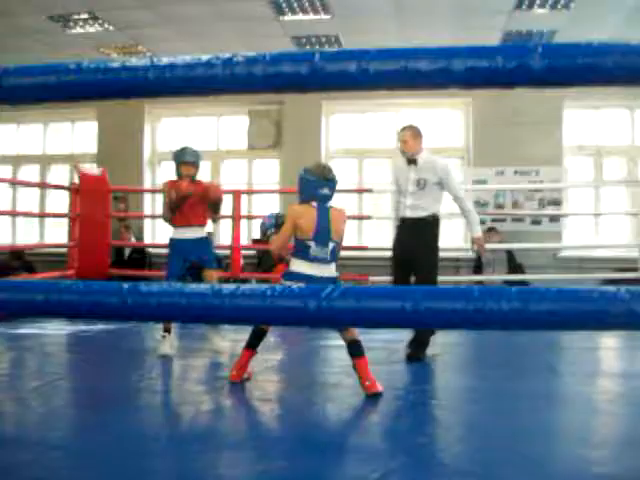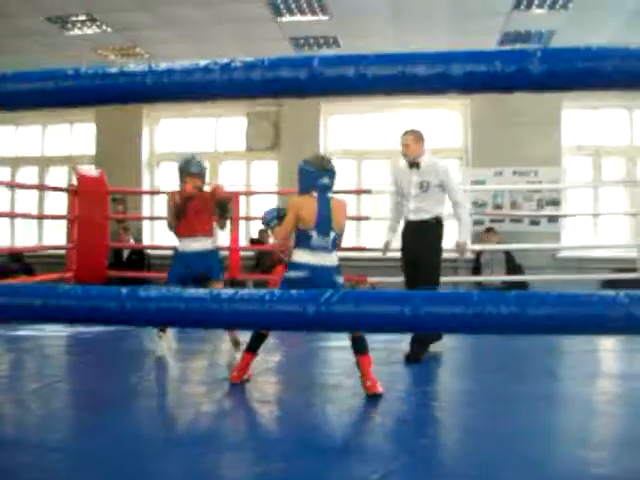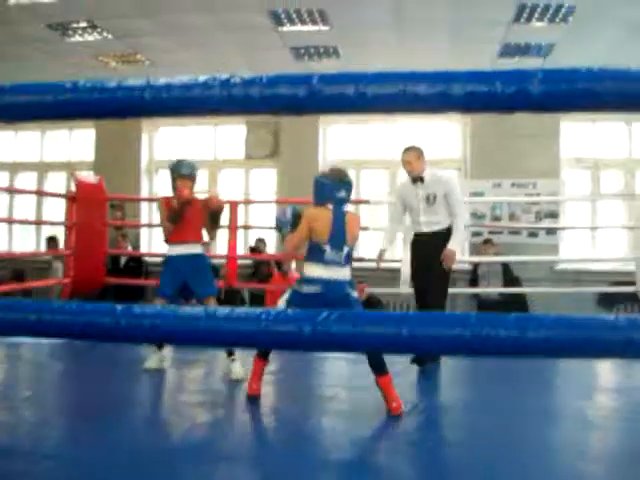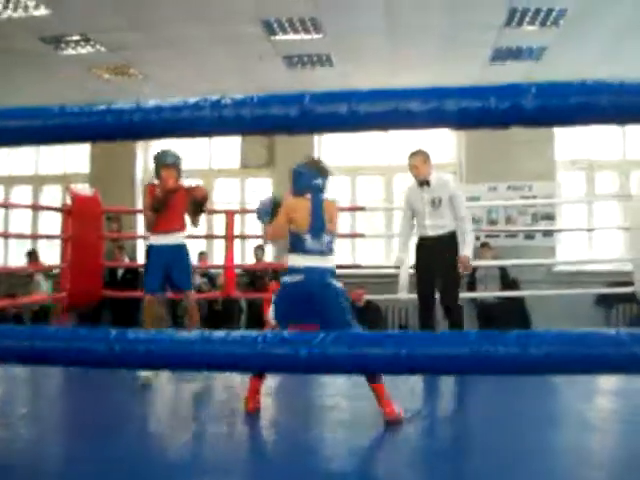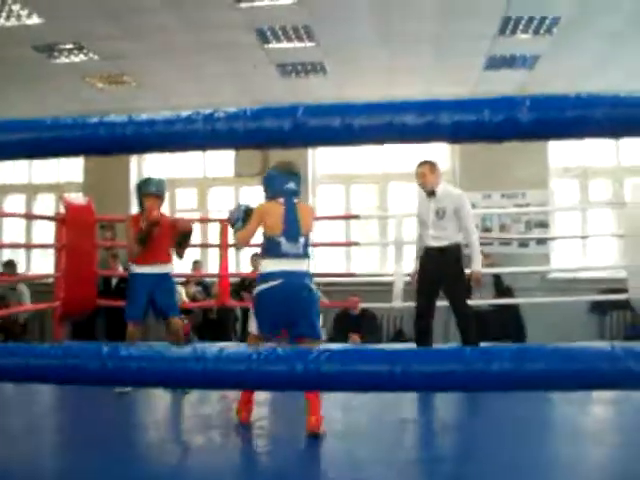
dt=0.2s
person 1, frame 1
left shoulder: (296, 212)
right shoulder: (340, 215)
left elbow: (276, 248)
left wrist: (272, 231)
left hip: (298, 281)
right hip: (327, 283)
right knee: (347, 327)
left ankle: (238, 370)
right ankle: (368, 381)
person 1, frame 2
left shoulder: (298, 202)
right shoulder: (340, 206)
left elbow: (280, 239)
left wrist: (273, 224)
left hip: (299, 273)
right hip: (329, 275)
left ankle: (240, 370)
right ankle: (369, 380)
person 1, frame 3
left shoulder: (312, 214)
right shoulder: (354, 220)
left elbow: (290, 248)
left wrist: (286, 229)
left hip: (311, 287)
right hip: (342, 290)
left ankle: (255, 383)
right ankle: (392, 400)
person 1, frame 4
left shoulder: (291, 204)
right shoulder: (333, 207)
left elbow: (271, 237)
left wrist: (267, 218)
left hip: (296, 279)
right hip: (326, 281)
left ankle: (252, 398)
right ankle: (386, 405)
person 1, frame 5
left shoulder: (264, 209)
right shoulder: (308, 211)
left elbow: (240, 241)
left wrist: (237, 223)
left hip: (271, 284)
right hip: (301, 284)
right knee: (309, 348)
left ankle: (244, 411)
right ankle: (313, 418)
person 2, frame 1
left shoulder: (438, 166)
right shoulder: (398, 167)
left elbow: (460, 197)
left wrist: (475, 230)
left hip: (425, 227)
right hip: (404, 228)
left knee: (425, 286)
right knee: (400, 283)
left ankle: (420, 343)
right ankle: (423, 330)
person 2, frame 2
left shoulder: (439, 168)
right shoulder: (399, 172)
left elbow: (459, 202)
left wrist: (463, 235)
right wrist: (390, 235)
left hip: (429, 229)
right hip: (410, 230)
left knee: (427, 286)
right knee: (413, 286)
left ankle: (420, 344)
right ankle: (431, 331)
person 2, frame 3
left shoulder: (443, 181)
right shoulder: (403, 188)
left elbow: (459, 214)
right elbow: (396, 219)
left wrist: (453, 246)
right wrist: (385, 247)
left hip: (440, 240)
right hip: (420, 242)
left knee: (436, 297)
right knee: (422, 296)
person 2, frame 4
left shoulder: (448, 184)
right shoulder: (411, 192)
left elbow: (463, 218)
right elbow: (406, 225)
left wrist: (465, 251)
right wrist: (400, 255)
left hip: (446, 244)
right hip: (424, 246)
left knee: (449, 298)
right knee: (425, 301)
person 2, frame 5
left shoulder: (456, 196)
right shoulder: (421, 200)
left elbow: (470, 231)
left wrist: (475, 265)
right wrist: (416, 264)
left hip: (449, 255)
right hip: (428, 257)
left knee: (459, 308)
right knee: (422, 310)
person 3, frame 1
left shoulder: (204, 188)
right shoulder: (169, 187)
left elbow: (214, 217)
right elbow: (167, 217)
left wrist: (216, 202)
right wrist: (176, 200)
left hip: (200, 240)
right hip: (179, 242)
left knee: (213, 283)
right ankle: (166, 336)
person 3, frame 2
left shoulder: (210, 196)
right shoulder: (175, 197)
left elbow: (221, 222)
right elbow: (172, 225)
left wrist: (223, 205)
right wrist: (180, 204)
left hip: (207, 251)
right hip: (184, 253)
left ankle: (236, 345)
right ankle: (162, 333)
person 3, frame 3
left shoulder: (199, 205)
right shoulder: (166, 203)
left elbow: (211, 234)
right elbow: (168, 232)
left wrist: (216, 214)
right wrist: (177, 207)
left hip: (197, 258)
right hip: (174, 259)
left knee: (211, 308)
right knee: (161, 306)
left ankle: (232, 358)
right ankle: (159, 353)
person 3, frame 4
left shoulder: (184, 191)
right shoulder: (150, 190)
left elbow: (195, 221)
right elbow: (149, 224)
left wrist: (200, 203)
right wrist: (161, 196)
left hip: (178, 247)
right hip: (156, 248)
left knee: (190, 298)
right knee: (150, 299)
person 3, frame 5
left shoulder: (170, 223)
right shoulder: (133, 221)
left elbow: (180, 253)
right elbow: (132, 254)
left wrist: (185, 236)
right wrist: (145, 230)
left hip: (163, 276)
right hip: (140, 277)
left knee: (176, 325)
right knee: (133, 327)
